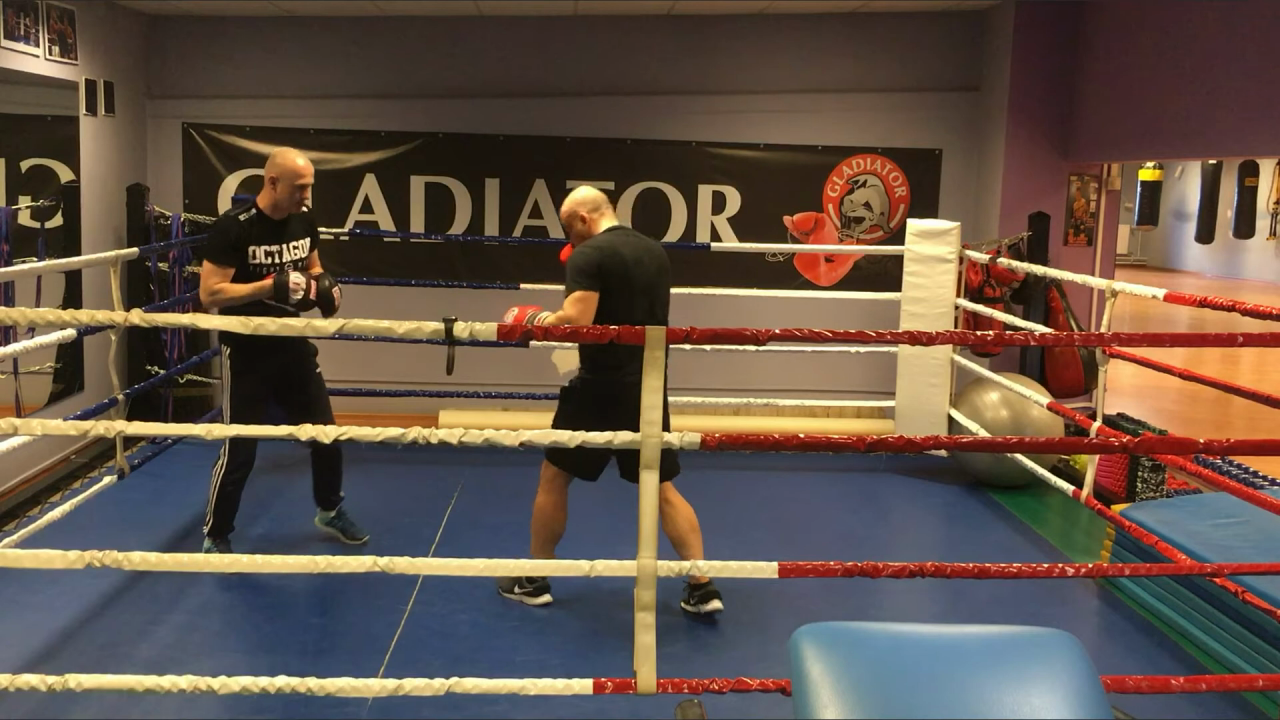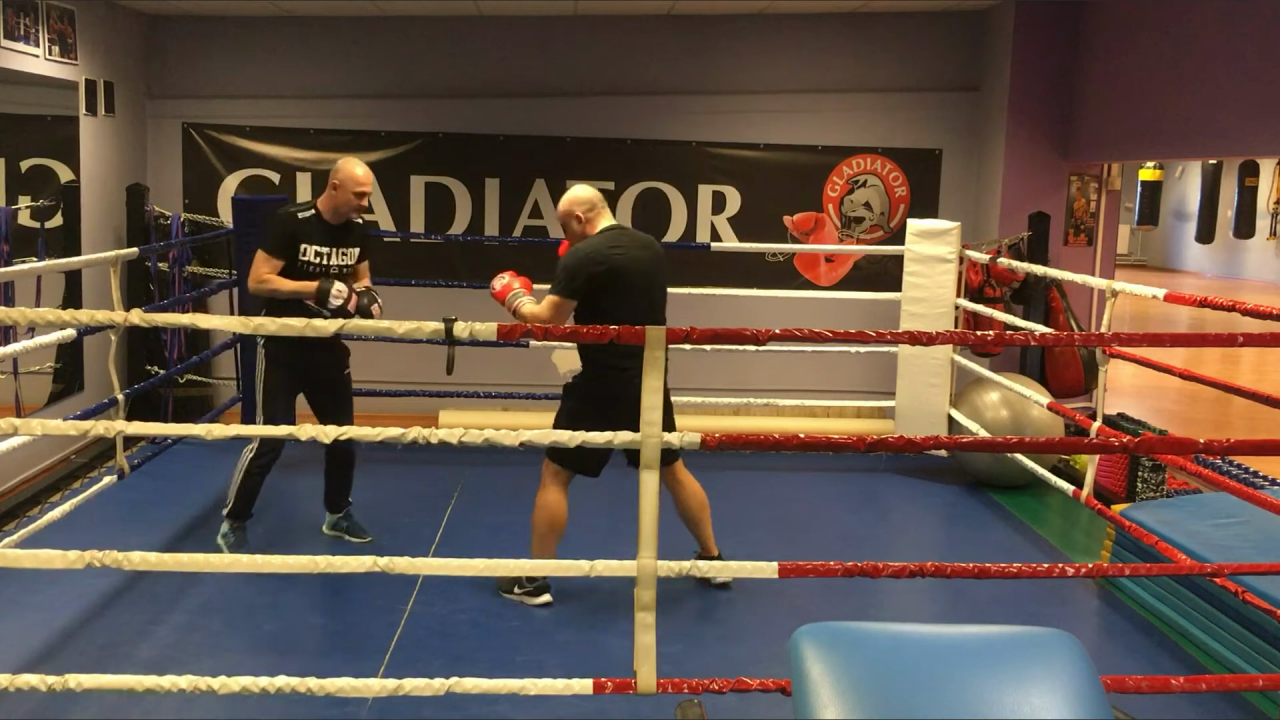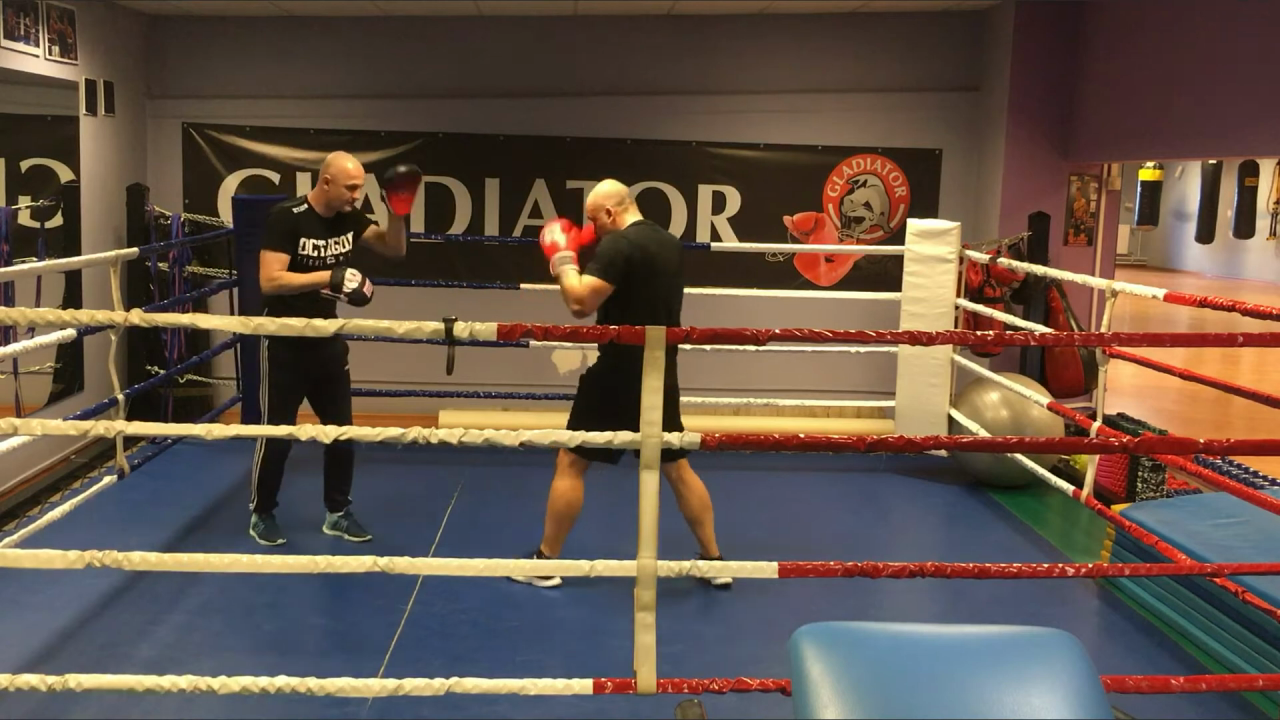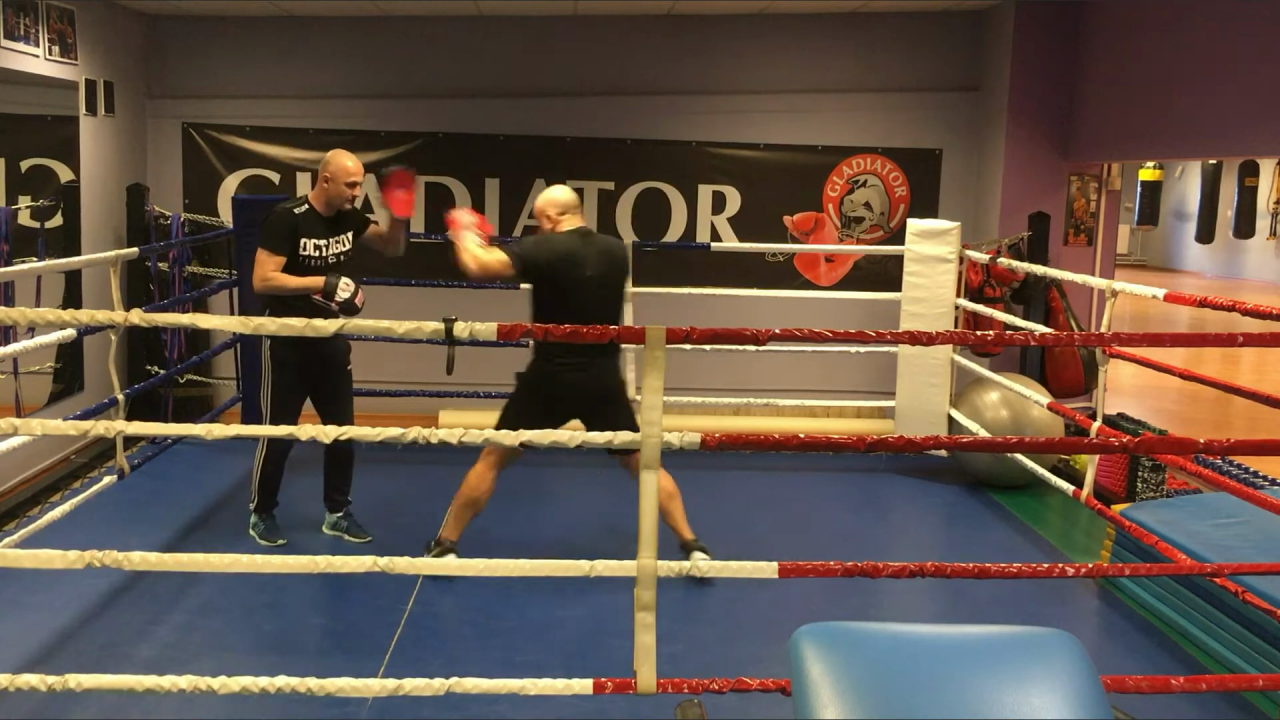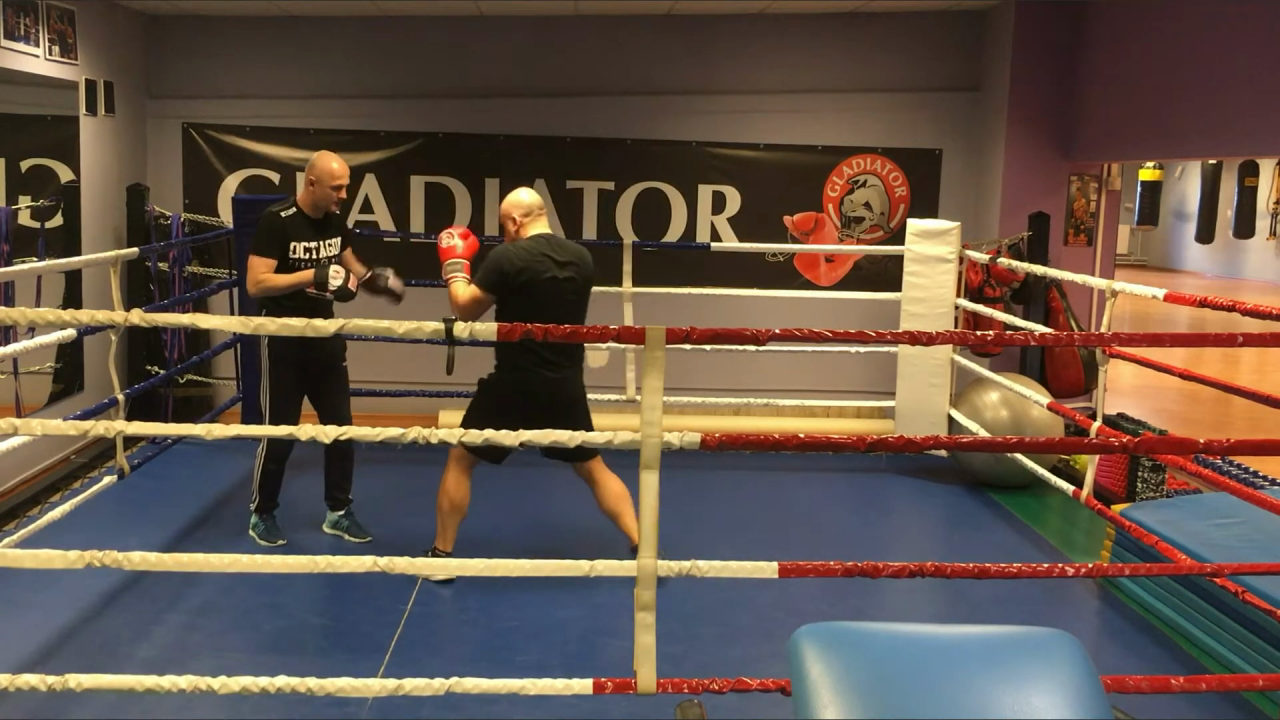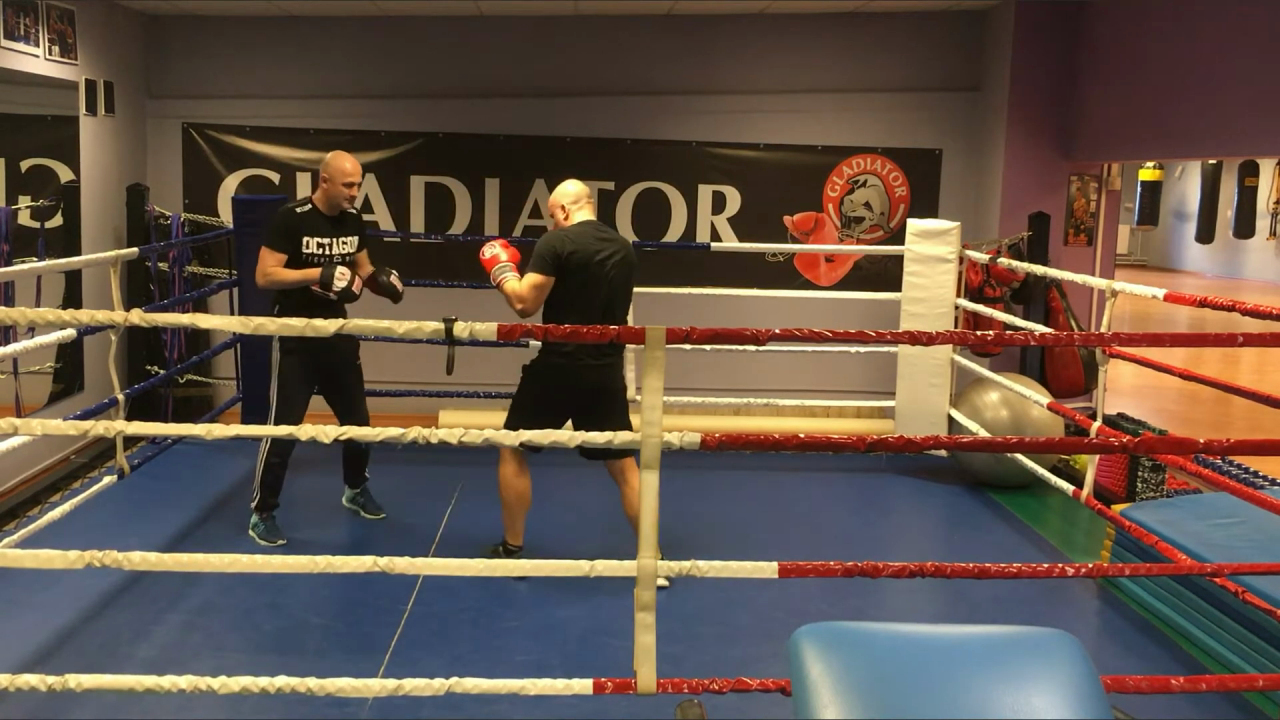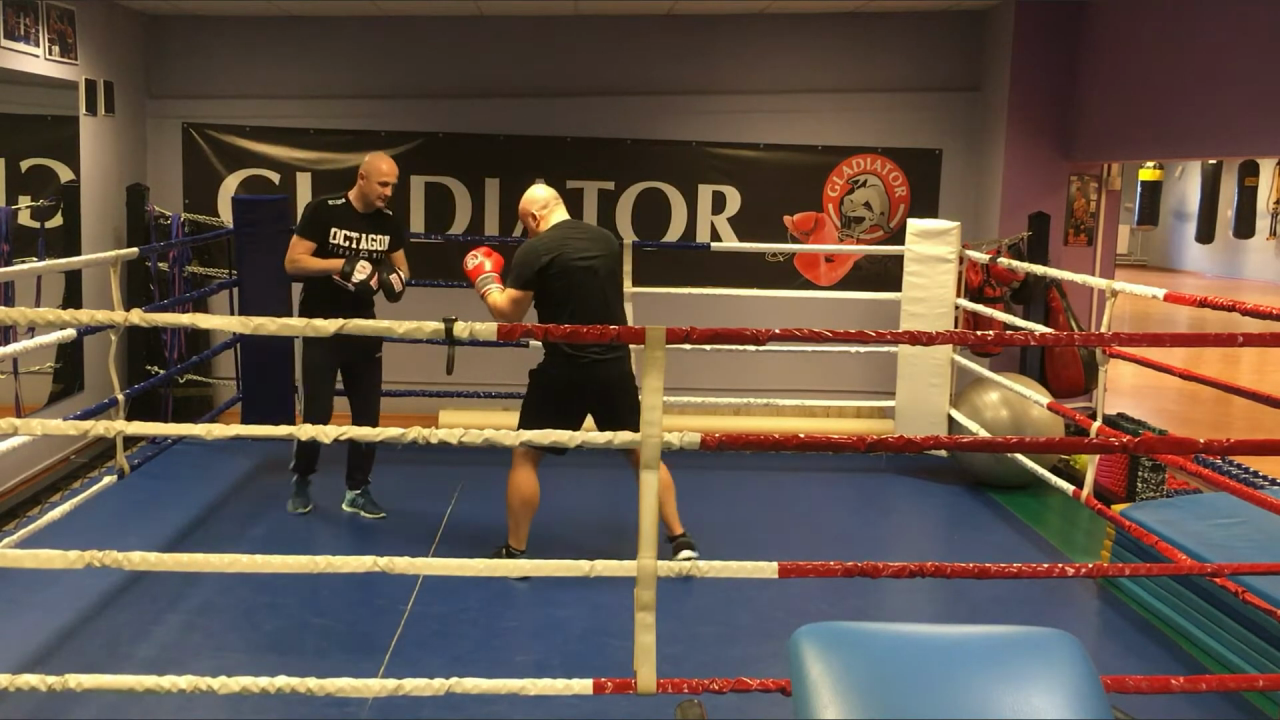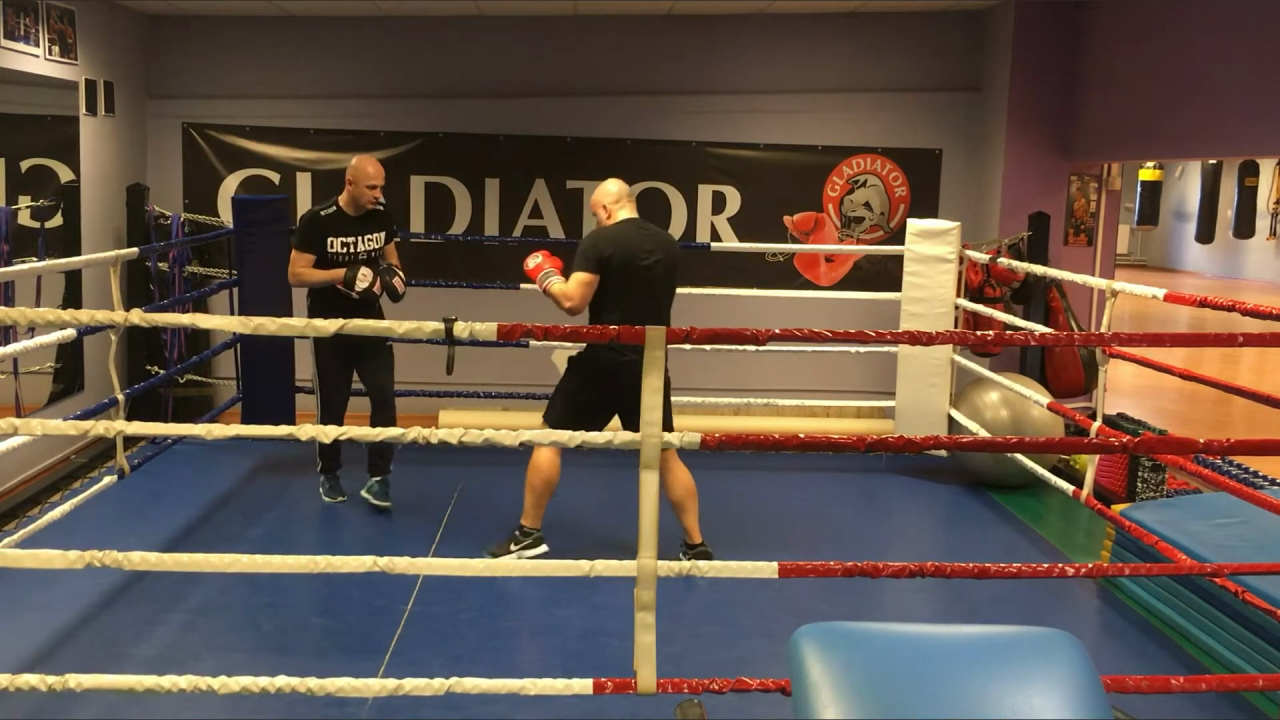
dt=0.4s
person 1, frame 1
left shoulder: (590, 253)
right shoulder: (655, 252)
left elbow: (576, 321)
left wrist: (533, 319)
left hip: (603, 387)
left knee: (554, 477)
right knee: (662, 489)
left ankle: (534, 580)
right ankle: (701, 586)
person 1, frame 2
left shoulder: (582, 258)
right shoulder: (651, 247)
left elbow: (549, 321)
left wrist: (514, 297)
left hip: (602, 386)
left knee: (555, 475)
right knee: (672, 470)
left ankle: (535, 580)
right ankle: (713, 560)
person 1, frame 3
left shoulder: (619, 244)
right shoulder: (671, 245)
left elbow: (580, 303)
left wrist: (561, 255)
right wrist: (594, 249)
left hip: (618, 374)
right hip: (661, 375)
left knee: (570, 462)
right knee: (677, 468)
left ankle: (546, 561)
right ankle: (713, 560)
person 1, frame 4
left shoulder: (547, 249)
right shoulder: (616, 251)
left elbow: (477, 265)
left wrist: (464, 230)
left hip: (552, 379)
right hip: (604, 379)
left knee: (493, 458)
right knee: (638, 461)
left ankle: (445, 546)
right ankle: (691, 547)
person 1, frame 5
left shoulder: (506, 257)
right shoulder: (582, 258)
left elbow: (464, 310)
left wrist: (454, 263)
left hip: (514, 383)
right hip: (566, 385)
left knee: (460, 461)
right knee: (593, 468)
left ankle: (442, 555)
right ankle: (641, 551)
person 1, frame 6
left shoulder: (557, 243)
right shoulder: (625, 249)
left elbow: (524, 303)
left wrist: (501, 269)
left hip: (558, 368)
right hip: (606, 373)
left knee: (513, 453)
right knee: (623, 467)
left ankle: (512, 550)
person 1, frame 7
left shoulder: (535, 251)
right shoulder: (608, 240)
left elbow: (509, 315)
left wrist: (484, 280)
left hip: (564, 370)
right hip: (615, 365)
left knee: (526, 456)
right knee: (641, 453)
left ankle: (515, 552)
right ankle: (679, 540)
person 1, frame 8
left shoulder: (600, 240)
right shoulder: (668, 245)
left elbow: (573, 302)
left wrist: (547, 276)
left hip: (603, 362)
left knee: (549, 440)
right knee: (665, 455)
left ankle: (528, 535)
right ankle: (696, 546)
person 2, frame 1
left shoulder: (304, 219)
right shoulder: (233, 226)
right elbow: (210, 294)
left wrist: (323, 285)
right wrist: (272, 286)
left hip: (294, 348)
right hip: (246, 355)
left knee: (326, 436)
right knee: (239, 451)
left ankle: (330, 511)
right ankle: (215, 537)
person 2, frame 2
left shoulder: (356, 231)
right shoulder: (291, 222)
left elbow: (361, 278)
right elbow: (257, 282)
left wrist: (365, 296)
right wrist: (317, 289)
left hip: (326, 346)
right hip: (282, 347)
left knee: (343, 437)
right knee: (271, 439)
left ankle: (337, 514)
right ankle: (233, 522)
person 2, frame 3
left shoulder: (349, 218)
right shoulder: (287, 217)
left elbow: (394, 249)
right elbow: (270, 281)
left wrist: (398, 209)
right wrist: (330, 277)
left hip: (327, 340)
right hip: (285, 344)
left knee: (341, 431)
right knee: (278, 435)
left ankle: (337, 512)
right ankle: (261, 513)
person 2, frame 4
left shoulder: (349, 216)
right shoulder: (287, 217)
left elbow: (395, 247)
right elbow: (262, 280)
left wrist: (399, 212)
right wrist: (322, 283)
left hip: (329, 340)
right hip: (287, 342)
left knee: (342, 431)
right knee: (279, 434)
left ankle: (337, 512)
right ankle: (261, 514)
person 2, frame 5
left shoulder: (335, 220)
right shoulder: (276, 221)
left elbow: (350, 266)
right elbow: (255, 284)
left wrist: (374, 279)
right wrist: (312, 276)
left hip: (326, 338)
right hip: (284, 343)
left knee: (340, 429)
right knee: (280, 434)
left ankle: (338, 512)
right ankle: (262, 514)
person 2, frame 6
left shoulder: (353, 220)
right shoulder: (291, 218)
left elbow: (360, 266)
right elbow: (264, 275)
left wrist: (378, 279)
right wrist: (318, 274)
left hip: (338, 334)
right hip: (296, 339)
left knee: (357, 421)
right knee: (283, 428)
left ankle: (355, 490)
right ankle: (262, 514)
person 2, frame 7
left shoulder: (389, 222)
right shoulder: (323, 210)
left elbow: (400, 268)
right elbow: (293, 262)
left wrist: (394, 278)
right wrist: (341, 265)
left hip: (363, 329)
left knee: (366, 415)
right knee: (316, 412)
left ankle: (357, 490)
right ankle: (301, 479)
person 2, frame 8
left shoulder: (382, 216)
right shoulder: (317, 220)
right elbow: (296, 274)
left wrist: (394, 274)
right wrist: (344, 273)
left hip: (371, 323)
left knee: (385, 401)
right knee: (332, 408)
left ankle: (378, 480)
right ankle: (329, 475)
